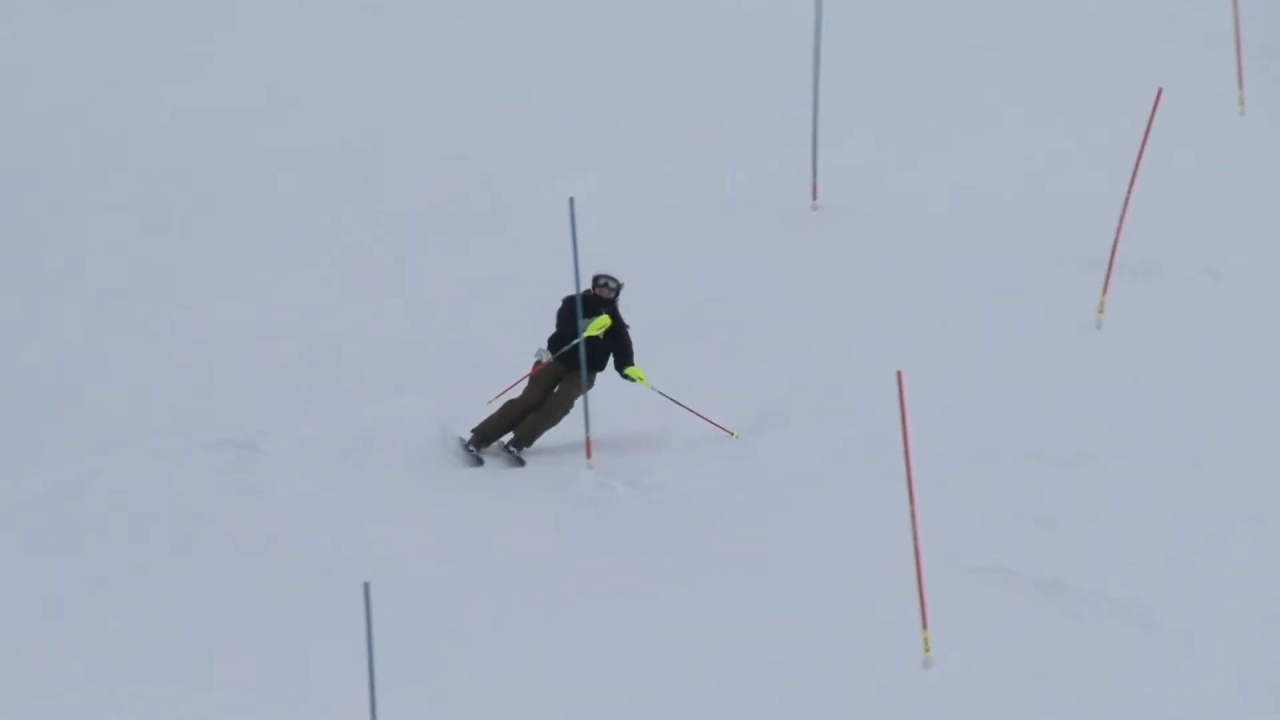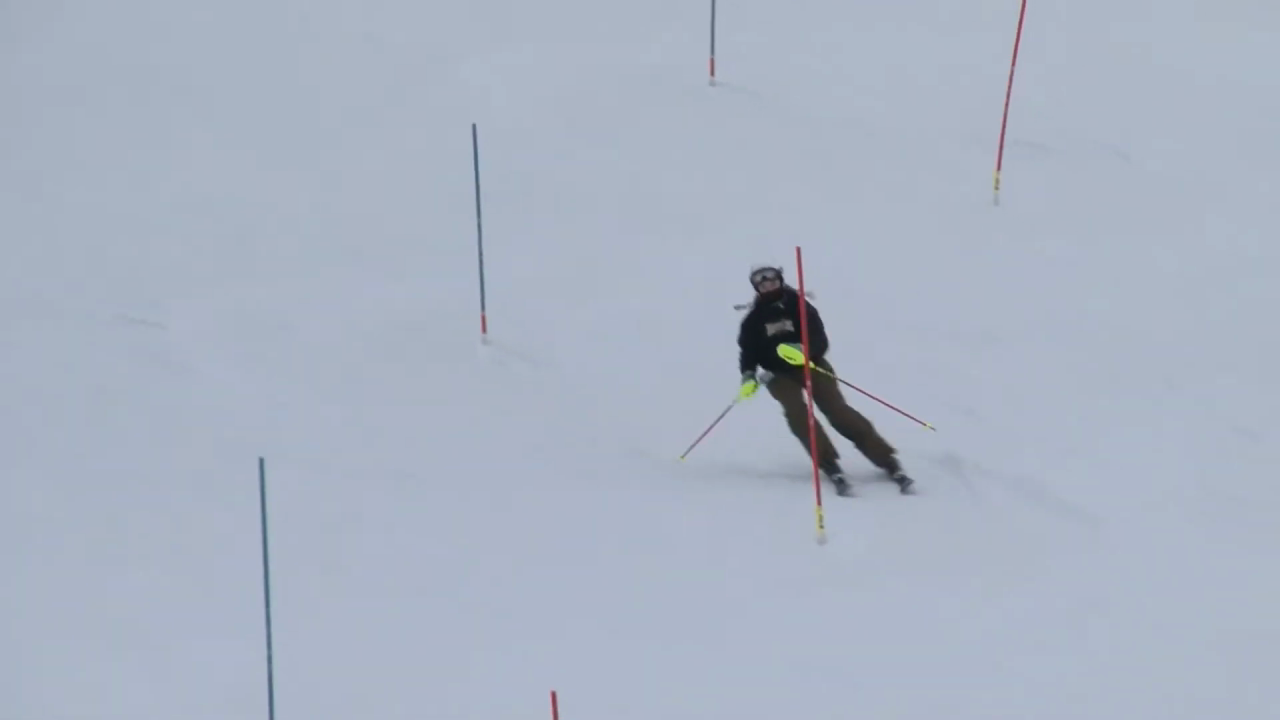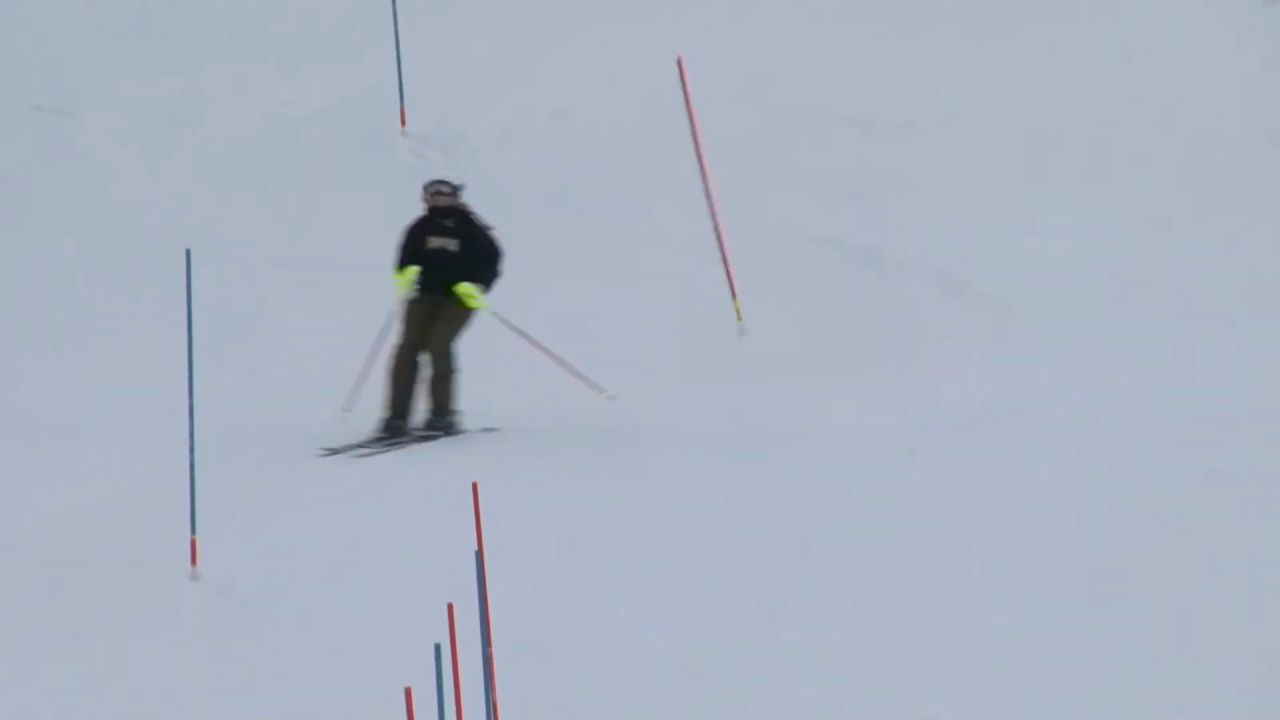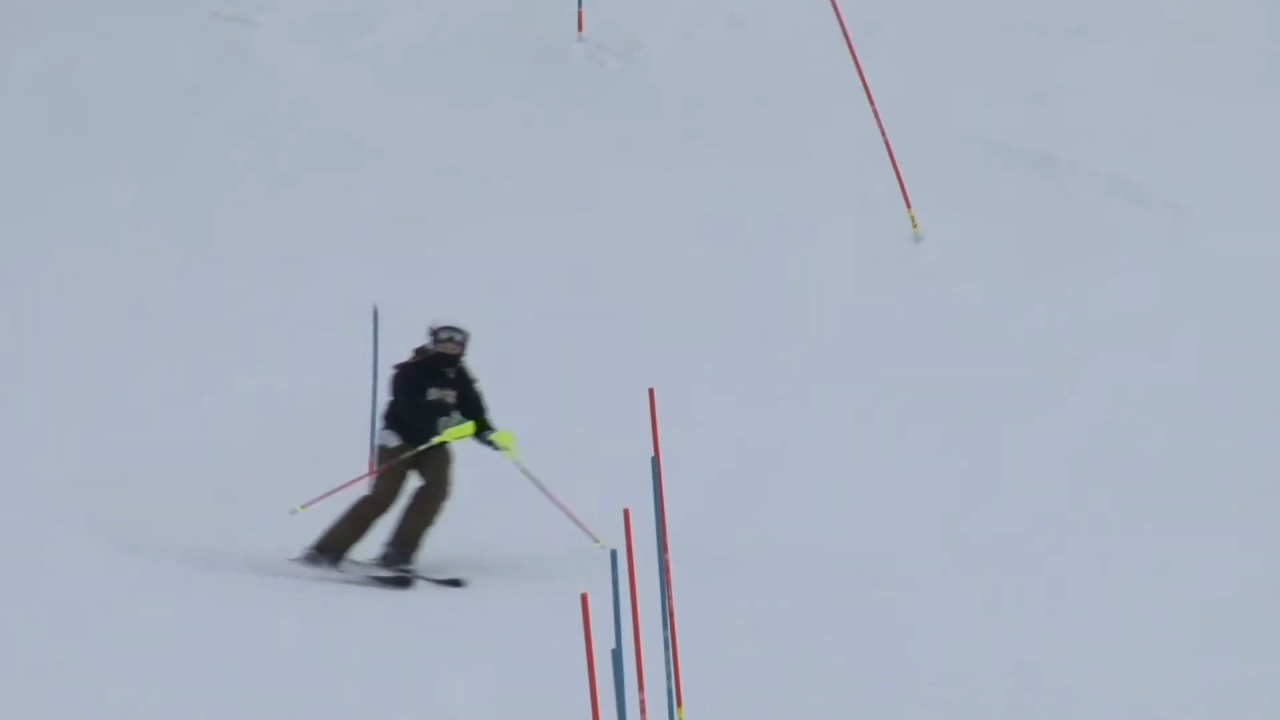
dt=1s
person 1, frame 1
left shoulder: (615, 323)
right shoulder: (576, 304)
left elbow: (623, 353)
right elbow: (564, 323)
left wrist: (630, 370)
right wrist: (585, 326)
left hip: (583, 371)
right hip: (555, 359)
left knee: (562, 400)
right knee: (530, 399)
left ankle: (519, 441)
right ankle: (479, 438)
person 1, frame 2
left shoulder: (797, 306)
right shoulder: (753, 320)
left elbow: (817, 337)
right elbow: (749, 352)
left wrist: (800, 349)
right wrist: (748, 376)
left hip: (812, 365)
right hip: (779, 374)
left knee: (838, 410)
right knee: (795, 408)
left ankle: (886, 459)
right ankle: (831, 465)
person 1, frame 3
left shoulder: (471, 229)
right shoulder: (421, 228)
left elbow: (490, 261)
right elbow: (407, 261)
left wrist: (477, 287)
right wrist: (407, 275)
left hip: (460, 297)
right hip: (425, 295)
left knee: (438, 343)
right knee: (408, 347)
left ankle: (442, 415)
right ankle: (397, 417)
person 1, frame 4
left shoulder: (461, 380)
right shoulder: (412, 373)
left elbow: (475, 416)
right elbow: (410, 410)
left wrist: (490, 435)
right wrist: (441, 423)
left hip: (434, 446)
right hip: (399, 440)
left knee: (438, 486)
right knee: (382, 497)
left ankle: (398, 553)
right ankle: (326, 551)
